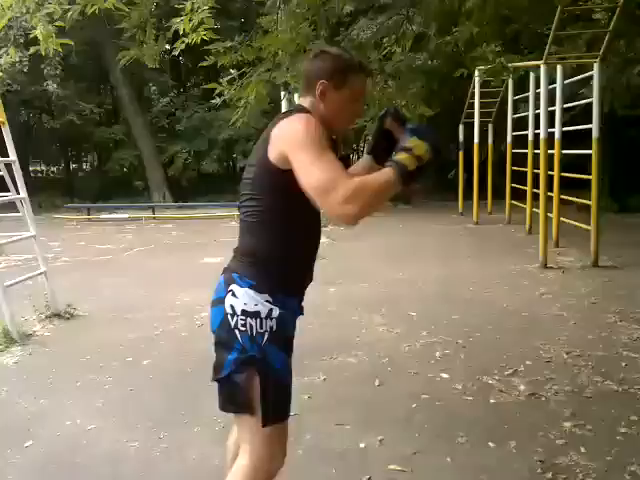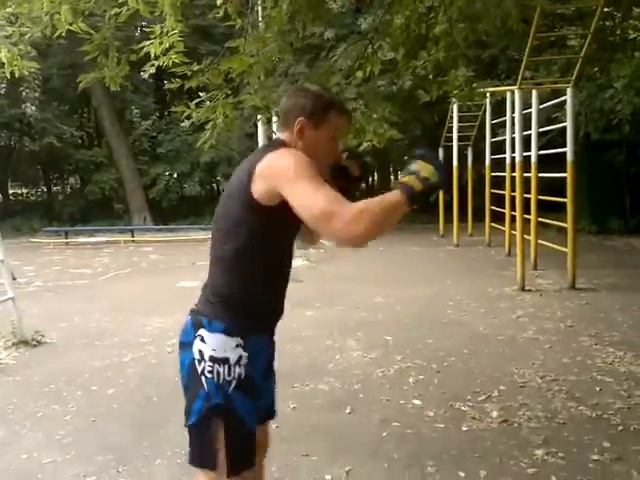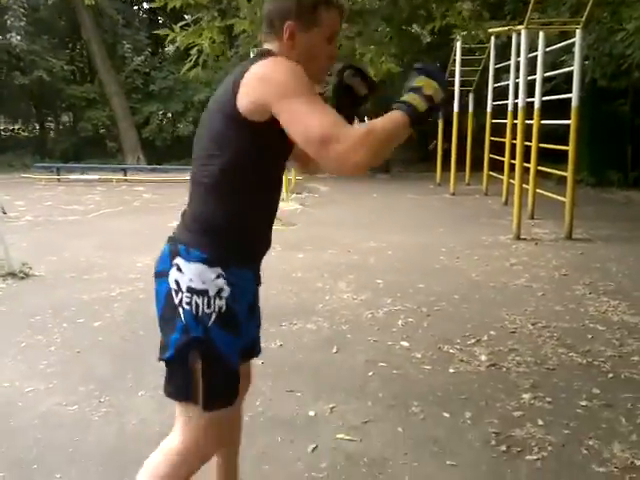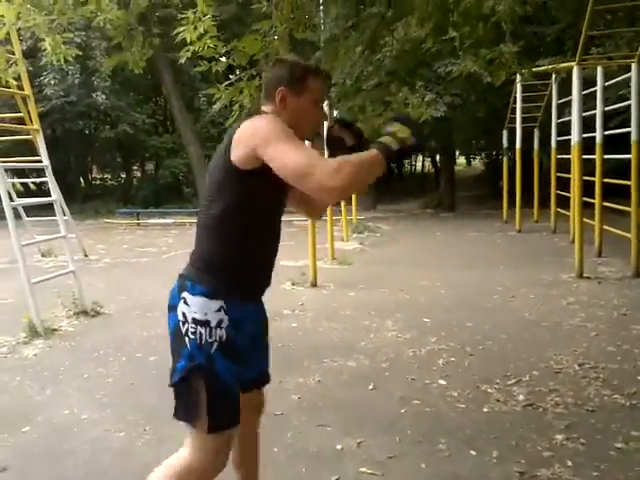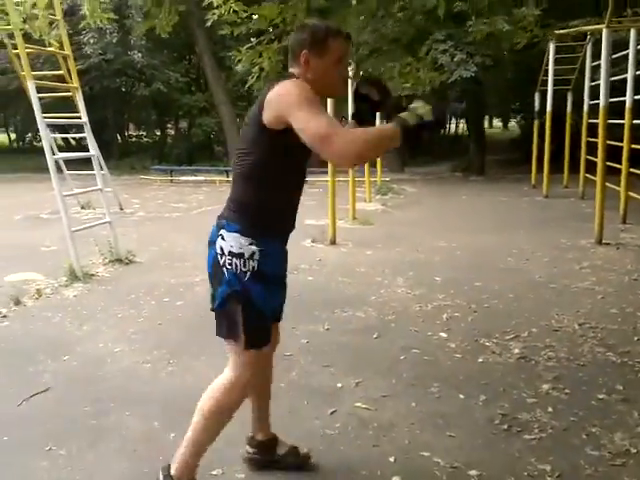
dt=1s
person 1, frame 1
left shoulder: (308, 134)
right shoulder: (298, 130)
left elbow: (347, 192)
right elbow: (346, 206)
left wrist: (381, 148)
right wrist: (408, 159)
left hip: (261, 303)
right hip: (255, 304)
left knee: (255, 425)
right knee: (267, 444)
person 1, frame 2
left shoulder: (277, 165)
right shoulder: (283, 166)
right elbow: (352, 229)
right wrist: (414, 183)
left hip: (246, 341)
right hip: (223, 345)
left knee: (252, 448)
person 1, frame 3
left shoulder: (263, 81)
right shoulder: (273, 75)
left elbow: (320, 149)
right elbow: (352, 158)
left wrist: (347, 99)
right wrist: (417, 104)
left hip: (232, 270)
right hip: (202, 274)
left knee: (233, 384)
right knee: (201, 433)
person 1, frame 4
left shoulder: (276, 146)
right shoulder: (260, 131)
left elbow: (315, 206)
right elbow: (328, 188)
left wrist: (352, 153)
right wrist: (392, 145)
left hip: (241, 304)
right hip: (208, 309)
left knee: (249, 408)
person 1, frame 5
left shoulder: (302, 101)
right shoulder: (290, 94)
left elbow: (345, 145)
right elbow: (345, 153)
right wrist: (408, 122)
left hip: (265, 244)
right hip: (240, 246)
left knee: (264, 343)
right knee: (248, 370)
left ankle: (262, 441)
